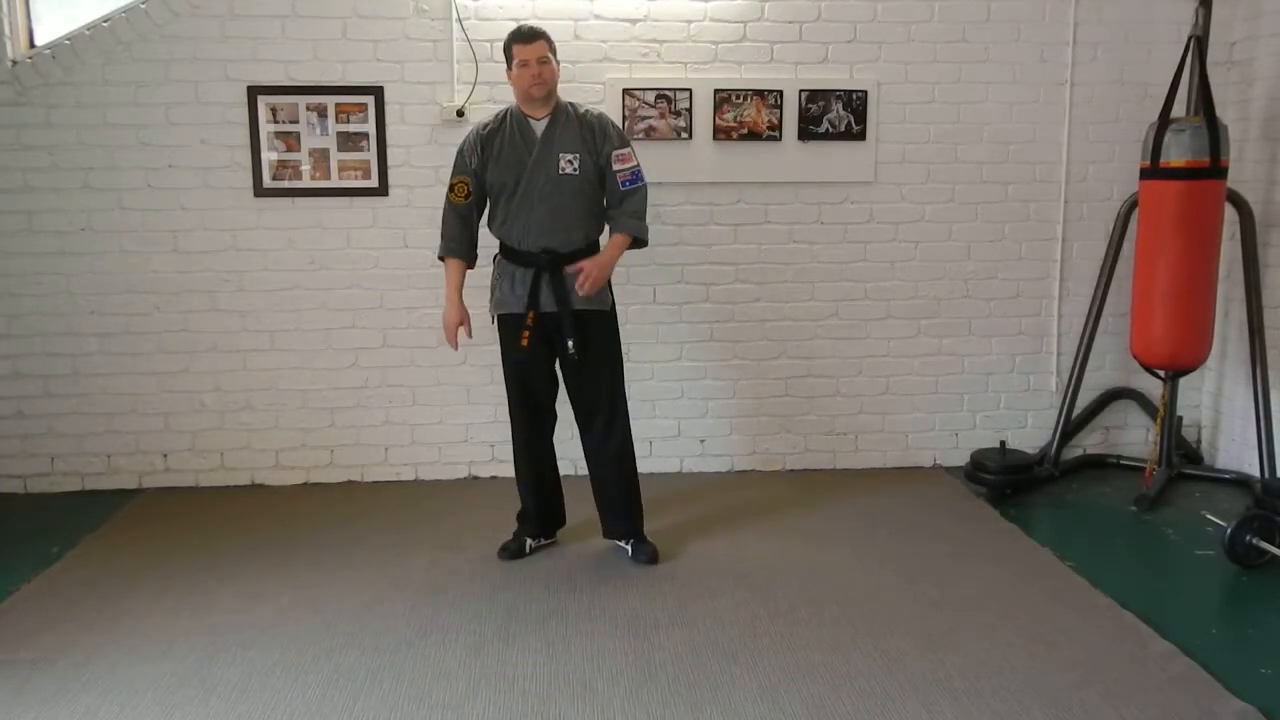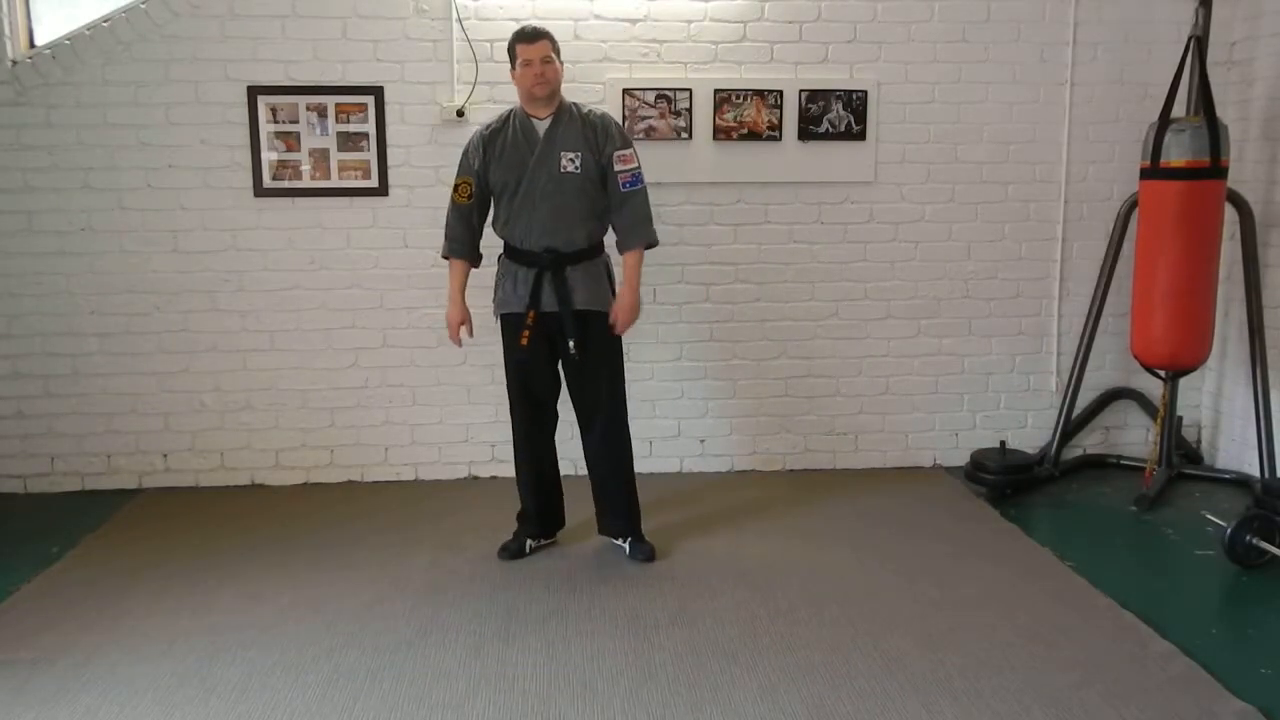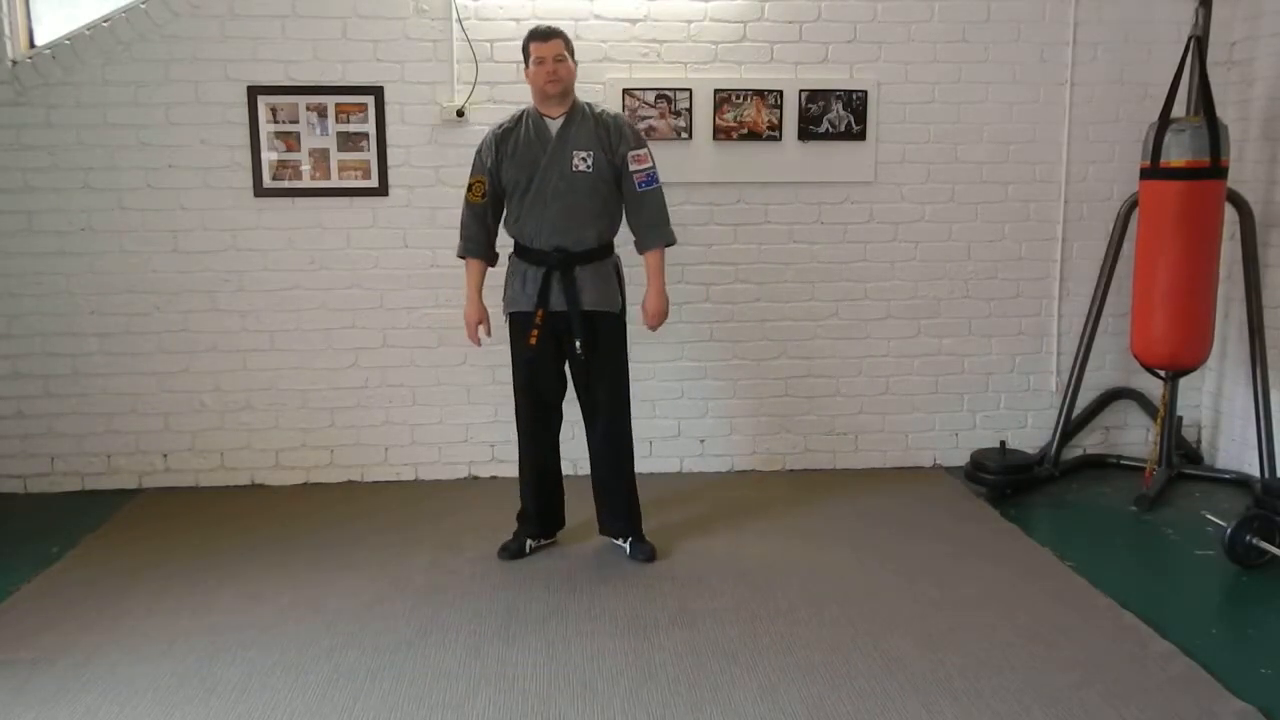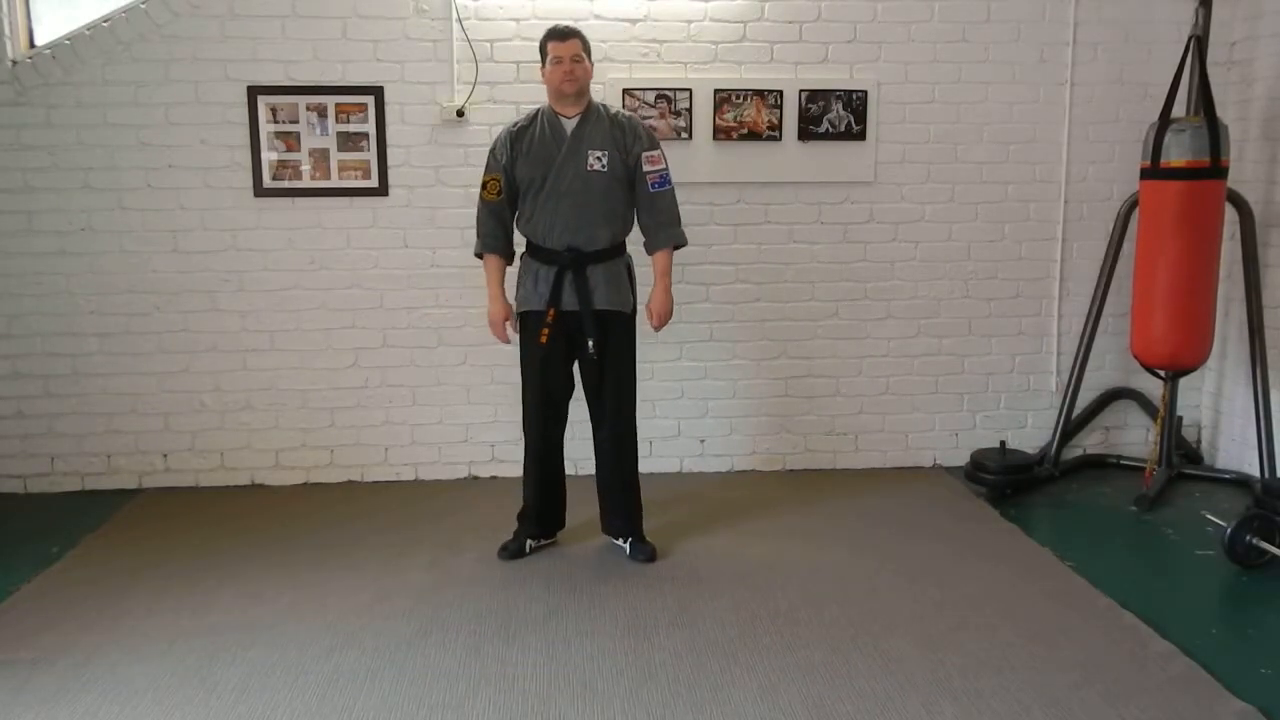
dt=0.2s
person 1, frame 1
left shoulder: (596, 129)
right shoulder: (483, 141)
left elbow: (629, 202)
right elbow: (459, 220)
left wrist: (607, 259)
right wrist: (453, 298)
left hip: (584, 286)
right hip: (518, 288)
left knee: (603, 410)
right knee: (529, 414)
left ankle: (626, 527)
right ankle: (537, 524)
person 1, frame 2
left shoulder: (600, 130)
right shoulder: (488, 142)
left elbow: (630, 210)
right elbow: (464, 221)
left wrist: (630, 286)
right wrist: (456, 297)
left hip: (586, 285)
right hip: (520, 288)
left knee: (603, 411)
right knee: (530, 414)
left ankle: (622, 525)
right ankle: (537, 524)
person 1, frame 3
left shoulder: (613, 131)
right shoulder: (500, 140)
left elbow: (646, 209)
right elbow: (478, 221)
left wrist: (655, 285)
right wrist: (473, 296)
left hip: (596, 285)
right hip: (530, 287)
left knee: (608, 412)
right knee: (536, 414)
left ankle: (623, 527)
right ankle: (538, 524)
person 1, frame 4
left shoulder: (627, 132)
right shoulder: (515, 138)
left elbow: (658, 211)
right elbow: (493, 220)
left wrist: (662, 286)
right wrist: (496, 294)
left hip: (608, 286)
right hip: (540, 286)
left knee: (614, 413)
right knee: (541, 414)
left ankle: (625, 526)
right ankle: (537, 524)
